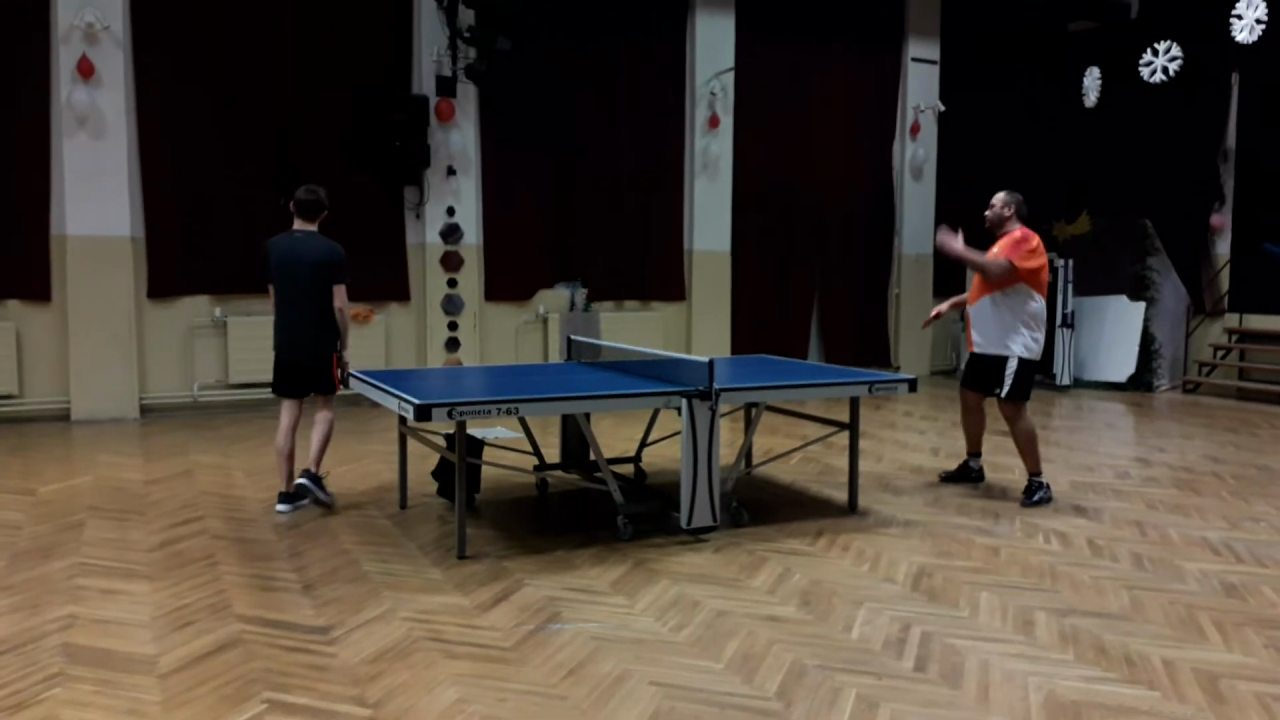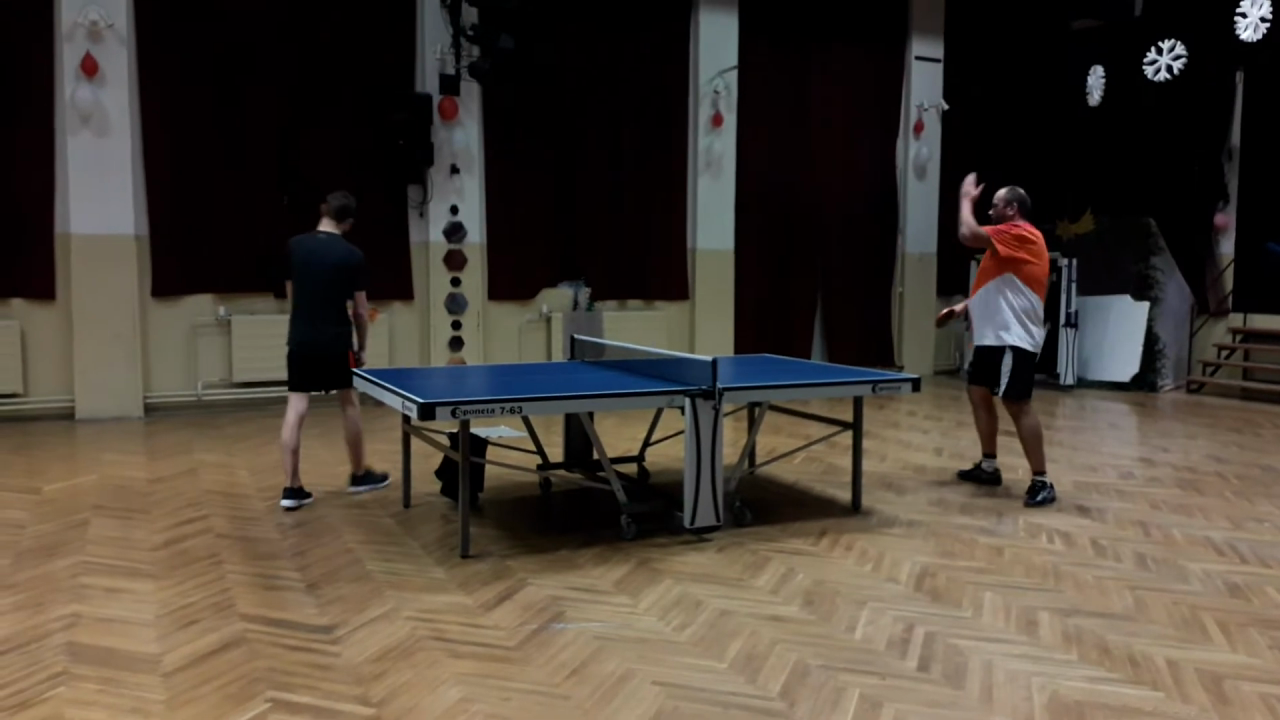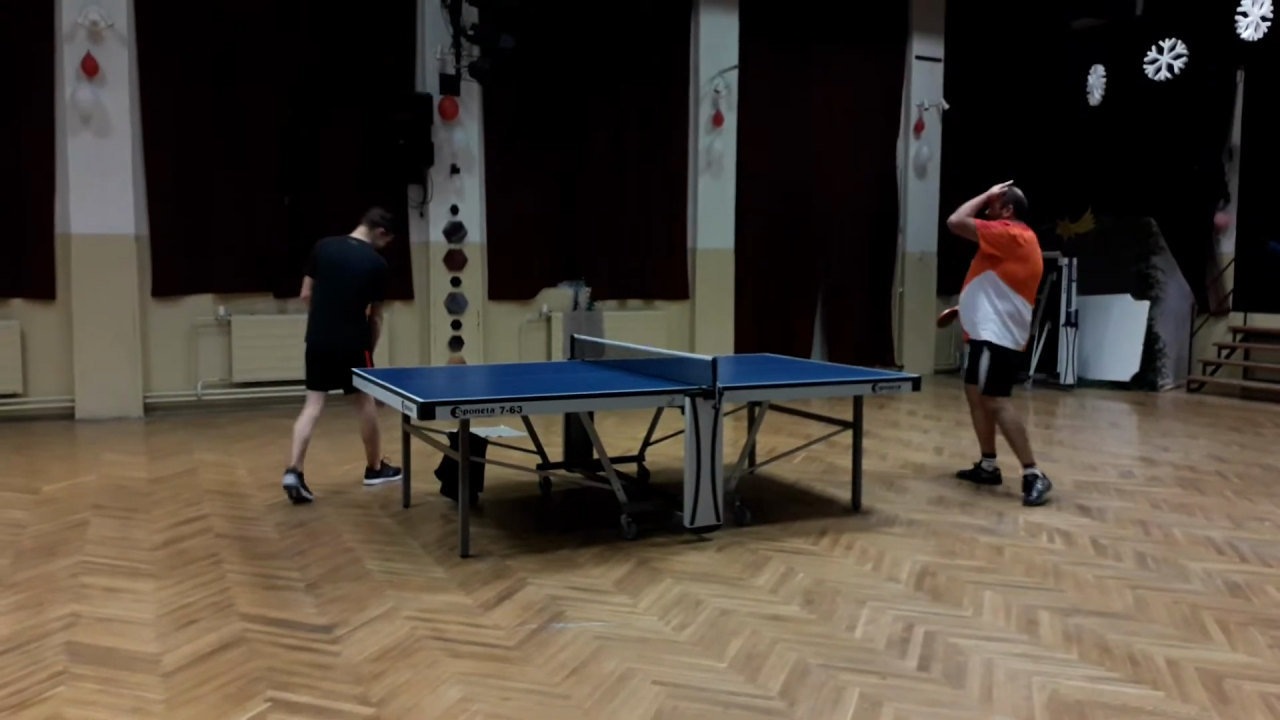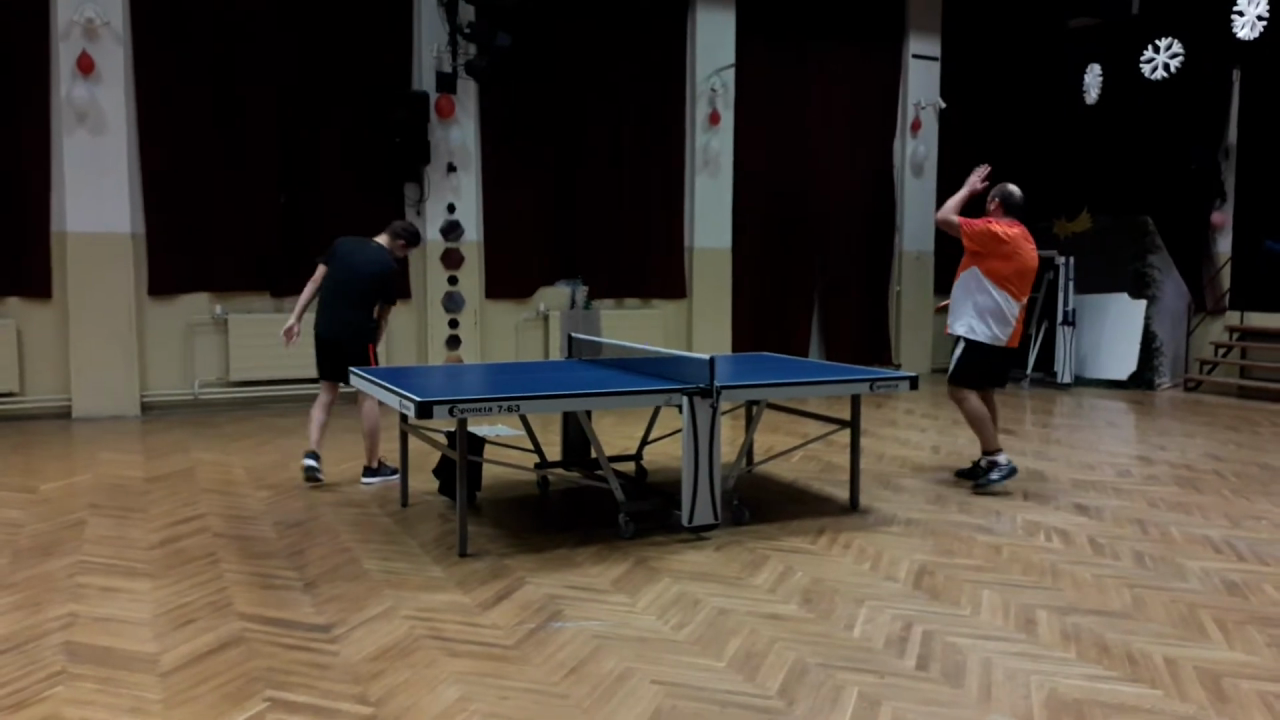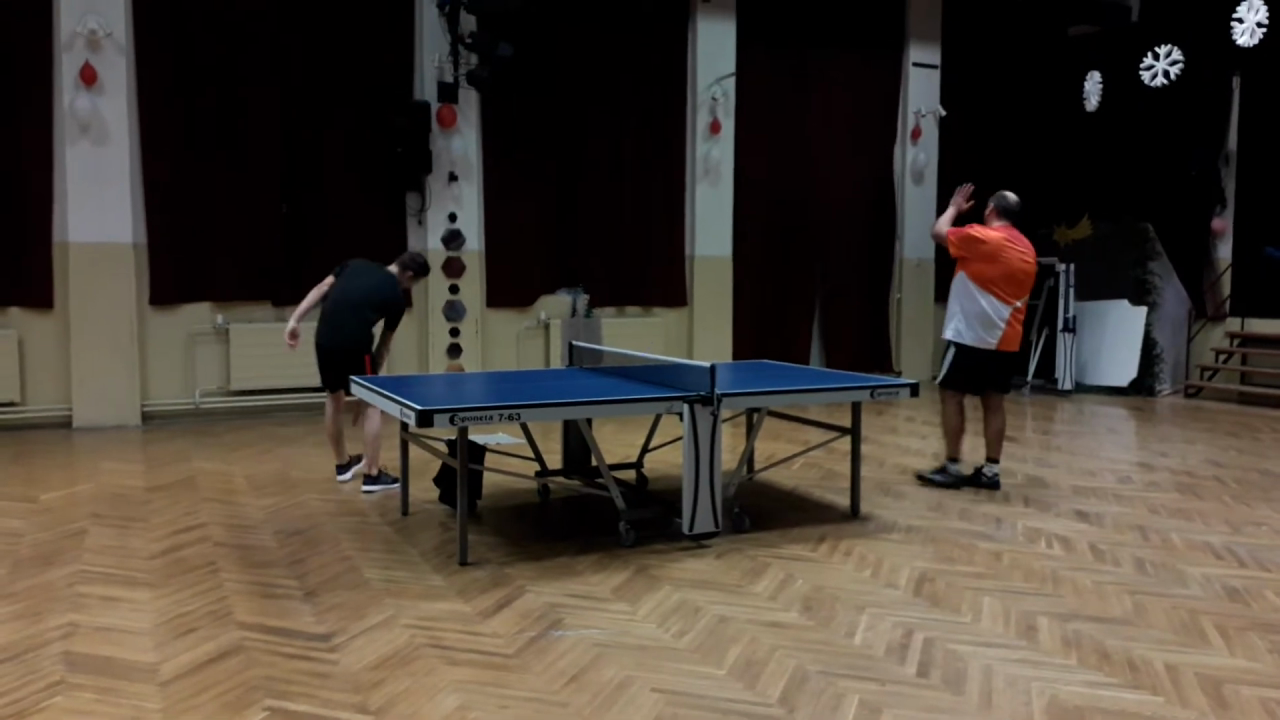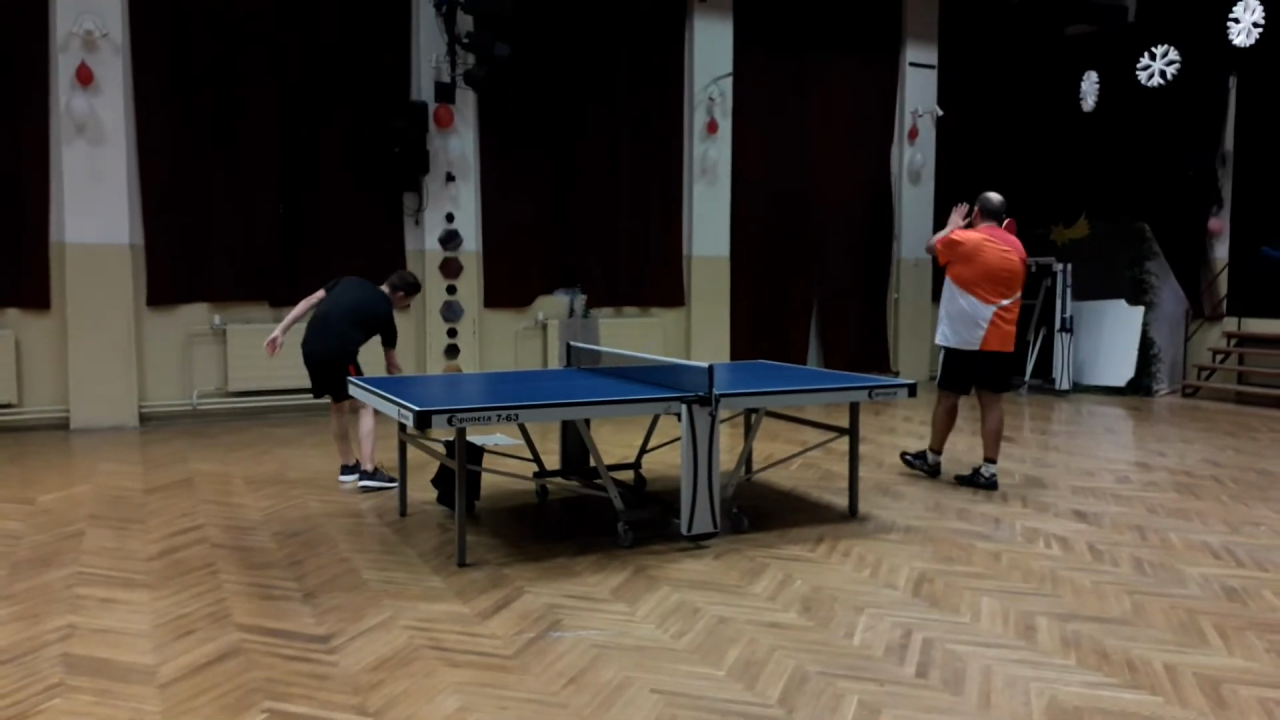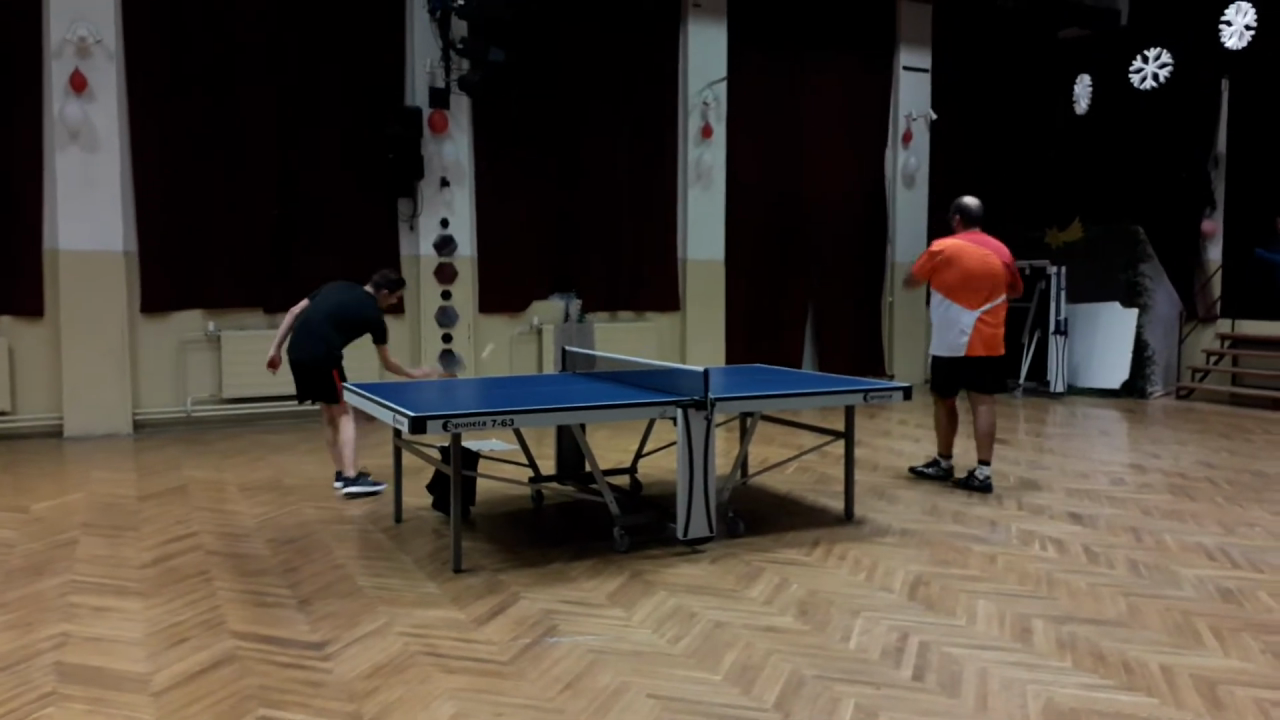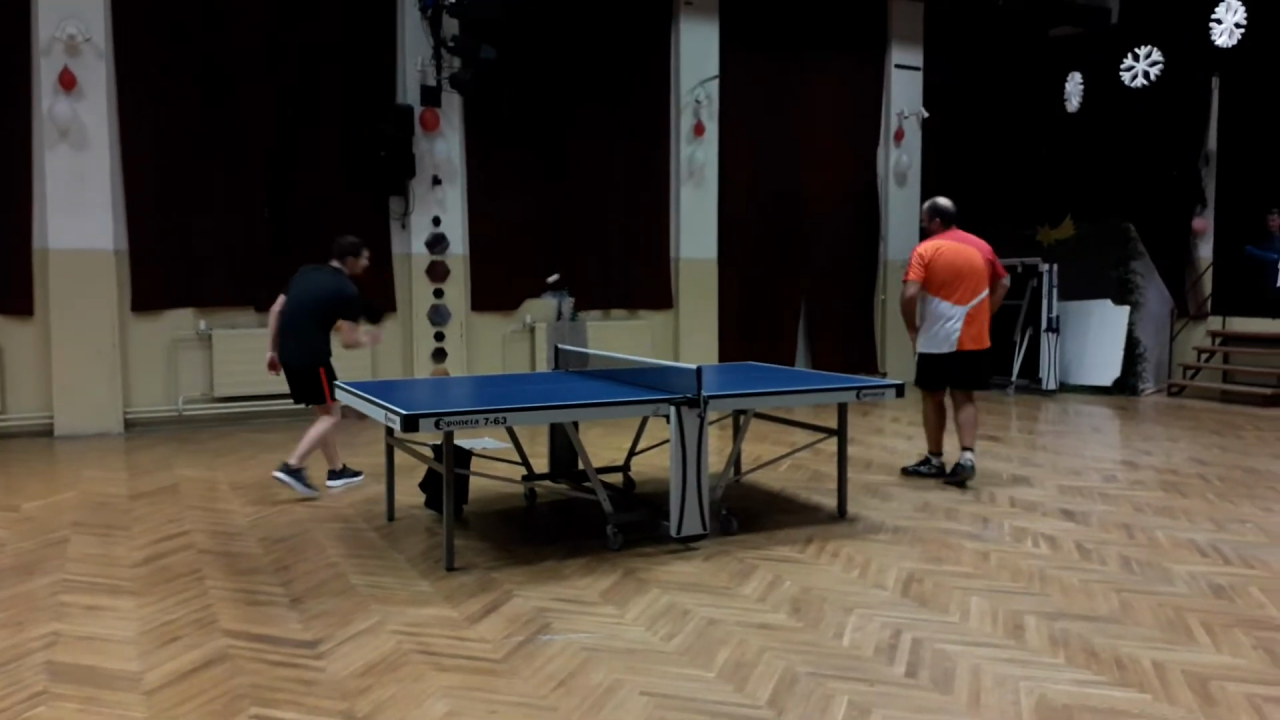
dt=0.2s
person 1, frame 1
left shoulder: (1024, 240)
right shoulder: (1002, 244)
left elbow: (997, 270)
left wrist: (960, 251)
right wrist: (950, 304)
left hip: (1014, 345)
right hip: (988, 343)
left knee: (1012, 408)
right knee: (969, 397)
left ankle: (1038, 482)
right ankle: (973, 465)
person 1, frame 2
left shoulder: (1020, 234)
right shoulder: (1012, 241)
left elbow: (968, 234)
left wrist: (967, 196)
right wrist: (964, 307)
left hip: (1013, 339)
right hip: (995, 336)
left knee: (1018, 406)
right knee: (978, 394)
left ankle: (1041, 482)
right ankle: (988, 466)
person 1, frame 3
left shoulder: (1008, 235)
right shoulder: (1021, 241)
left elbow: (955, 222)
left wrist: (986, 196)
right wrist: (965, 308)
left hip: (995, 334)
right hip: (994, 333)
left knee: (996, 402)
right knee: (977, 395)
left ankle: (1033, 474)
right ankle: (988, 465)
person 1, frame 4
left shoulder: (993, 233)
right shoulder: (1025, 242)
left elbow: (943, 218)
left wrist: (967, 189)
right wrist: (958, 298)
left hip: (979, 330)
right hip: (1003, 333)
left knee: (961, 391)
right knee: (983, 393)
left ankle: (1000, 459)
right ankle: (989, 461)
person 1, frame 5
left shoulder: (980, 238)
right shoulder: (1025, 248)
left elbow: (938, 233)
left wrist: (954, 206)
left hip: (971, 336)
right hip: (1006, 339)
left knee: (951, 395)
right knee: (993, 401)
left ankle: (952, 467)
right ankle: (990, 470)
person 1, frame 6
left shoulder: (962, 240)
right shoulder: (1016, 247)
left elbow: (934, 245)
left wrist: (953, 224)
left hip: (962, 337)
right hip: (1000, 340)
left knee: (947, 397)
right knee: (992, 402)
left ankle: (932, 458)
right ankle: (988, 470)
person 1, frame 7
left shoulder: (941, 248)
right shoulder: (1001, 251)
left elbow: (911, 281)
right elbow: (1015, 291)
left wrist: (935, 280)
left hip: (950, 343)
right hip: (988, 343)
left knee: (944, 402)
right knee: (983, 404)
left ankle: (943, 463)
right ankle: (982, 472)
person 1, frame 8
left shoulder: (925, 249)
right shoulder: (981, 247)
left elbow: (909, 295)
right elbow: (1002, 285)
left wrist: (912, 329)
left hip: (937, 340)
right hip: (974, 339)
left knee: (932, 397)
right knee: (965, 398)
left ankle: (935, 461)
right ankle: (966, 457)
person 2, frame 1
left shoulder: (273, 247)
right shoulder: (332, 251)
left elbow: (274, 299)
right elbow: (340, 306)
right wrist: (343, 348)
left hip: (285, 344)
right hip: (321, 344)
left knee: (288, 415)
right knee: (325, 410)
left ankle: (287, 492)
right ankle: (310, 473)
person 2, frame 2
left shoulder: (295, 246)
right shoulder: (352, 255)
left elbow: (291, 294)
right elbow: (360, 309)
right wrist: (361, 347)
left hip: (300, 342)
right hip: (335, 342)
left knee: (295, 410)
right knee: (348, 404)
left ankle: (291, 487)
right ankle: (359, 474)
person 2, frame 3
left shoulder: (322, 247)
right shoulder: (377, 263)
left elbow: (306, 295)
right elbow: (376, 317)
right wrist: (369, 349)
left hip: (317, 340)
right hip: (353, 342)
left knee: (312, 407)
right knee: (365, 402)
left ankle: (295, 470)
right ankle: (375, 468)
person 2, frame 4
left shoulder: (342, 244)
right shoulder: (389, 268)
left elbow: (314, 282)
right elbow: (381, 319)
left wrist: (295, 318)
right wrist: (371, 348)
left hip: (325, 331)
right hip: (358, 333)
left knee: (326, 393)
right knee: (368, 397)
left ankle: (312, 454)
right ankle: (372, 466)
person 2, frame 5
left shoulder: (356, 265)
right shoulder: (395, 296)
left elbow: (321, 289)
right elbow: (384, 344)
left wrist: (295, 321)
right wrist: (375, 371)
left hip: (325, 340)
right hip: (355, 345)
left knee: (334, 402)
left ankle: (342, 465)
right ankle: (373, 474)
person 2, frame 6
left shoulder: (350, 282)
right shoulder: (385, 314)
left elbow: (309, 301)
right elbow: (392, 367)
left wrist: (280, 331)
left hip: (311, 348)
right hip: (338, 353)
left knee: (339, 406)
right knee: (364, 407)
left ankle: (349, 465)
right ankle: (369, 471)
person 2, frame 7
left shoulder: (335, 286)
right shoulder: (373, 315)
left elbow: (294, 312)
right elbow: (387, 364)
left wrist: (276, 348)
right wrist: (418, 374)
left hip: (298, 352)
right hip: (323, 357)
left knee: (330, 413)
right knee: (345, 413)
left ankle: (344, 472)
right ankle: (350, 477)
person 2, frame 8
left shoulder: (305, 272)
right shoulder: (348, 291)
left elbow: (276, 310)
right elbow: (348, 342)
left wrist: (273, 350)
right wrist: (368, 339)
left hip: (288, 352)
right hip: (311, 355)
left knee: (322, 412)
right knee: (331, 414)
left ankle: (337, 470)
right ankle: (292, 467)
